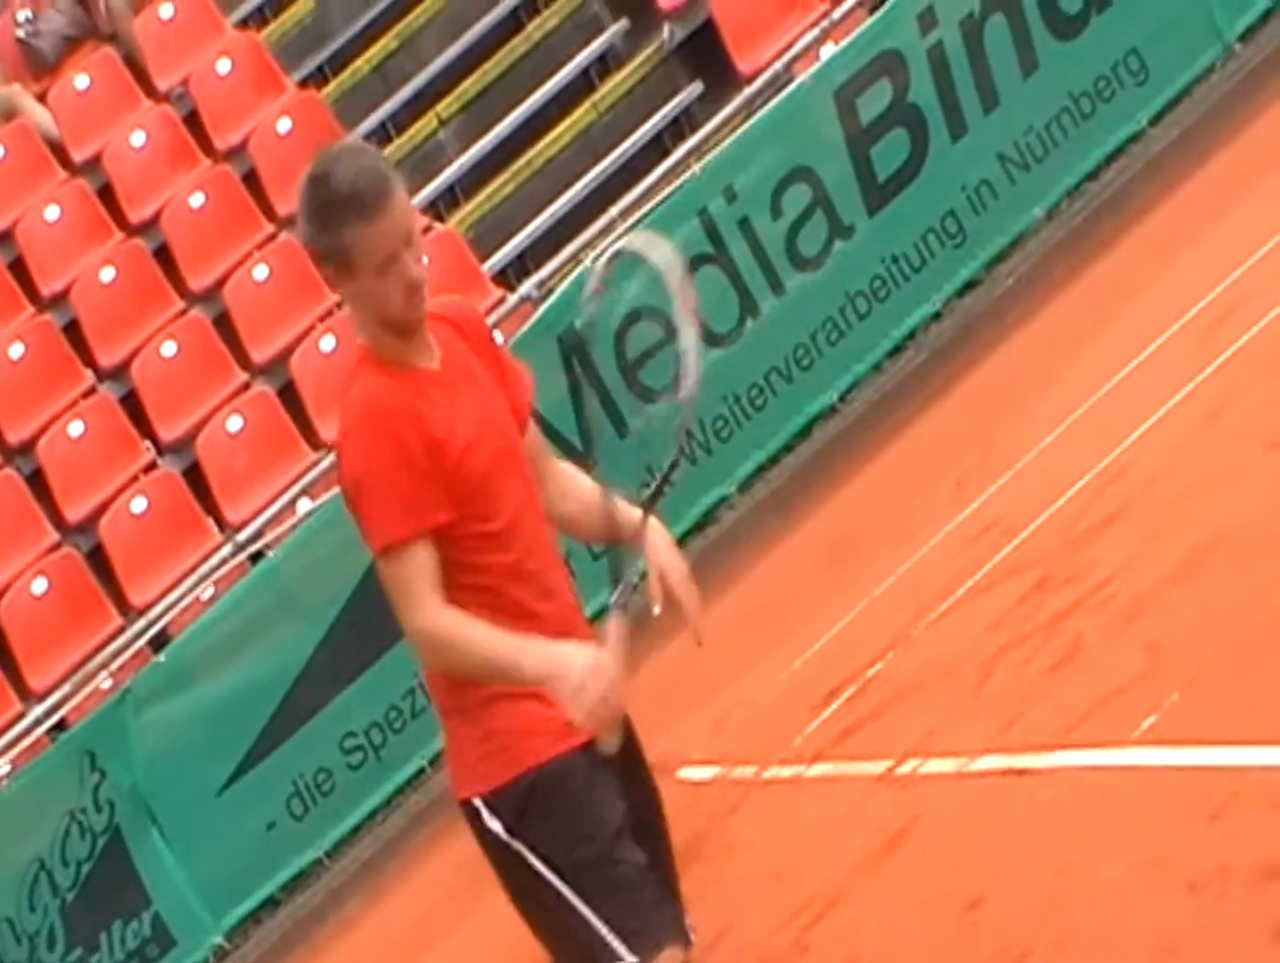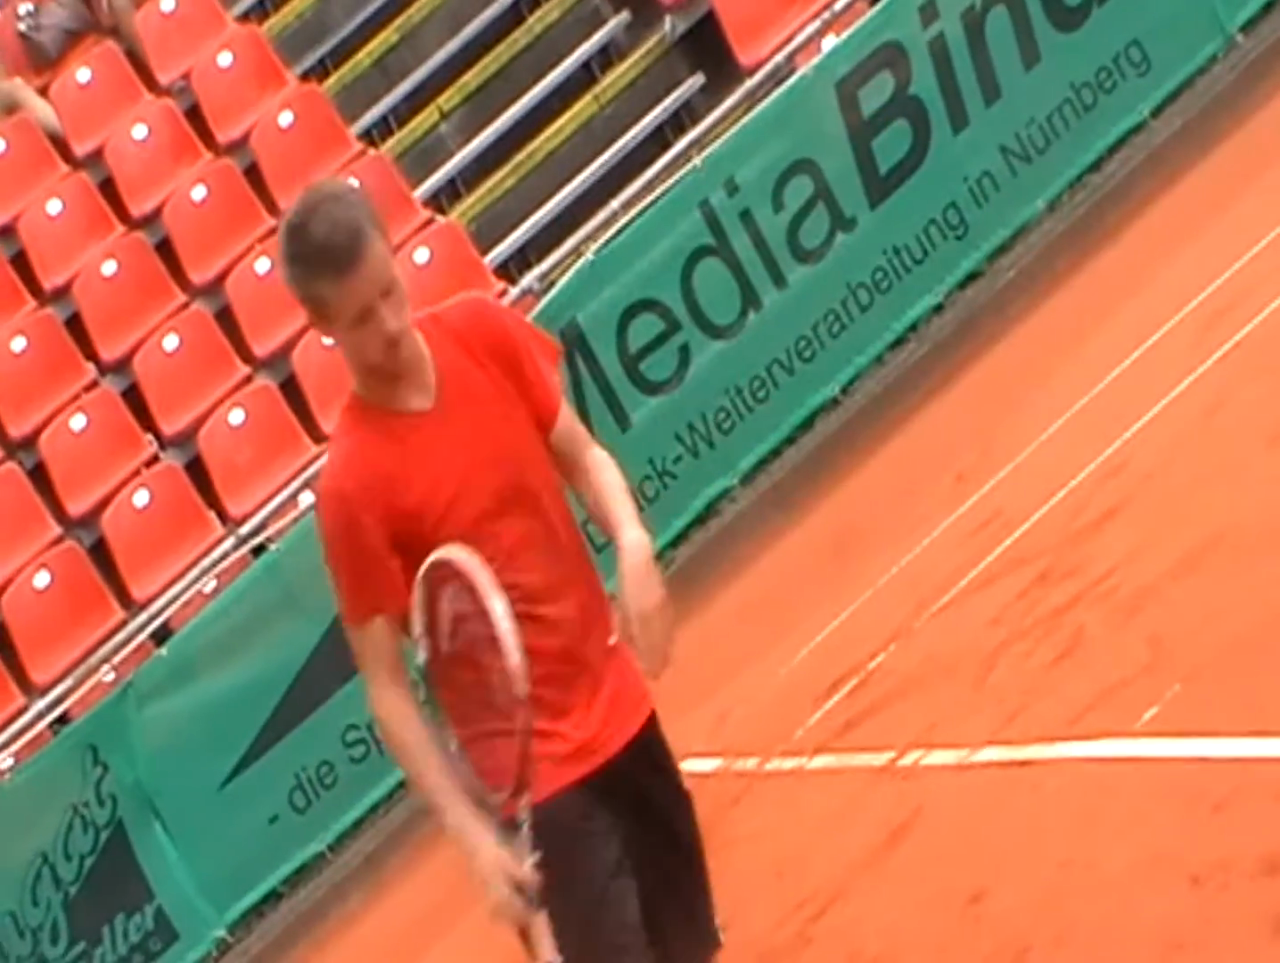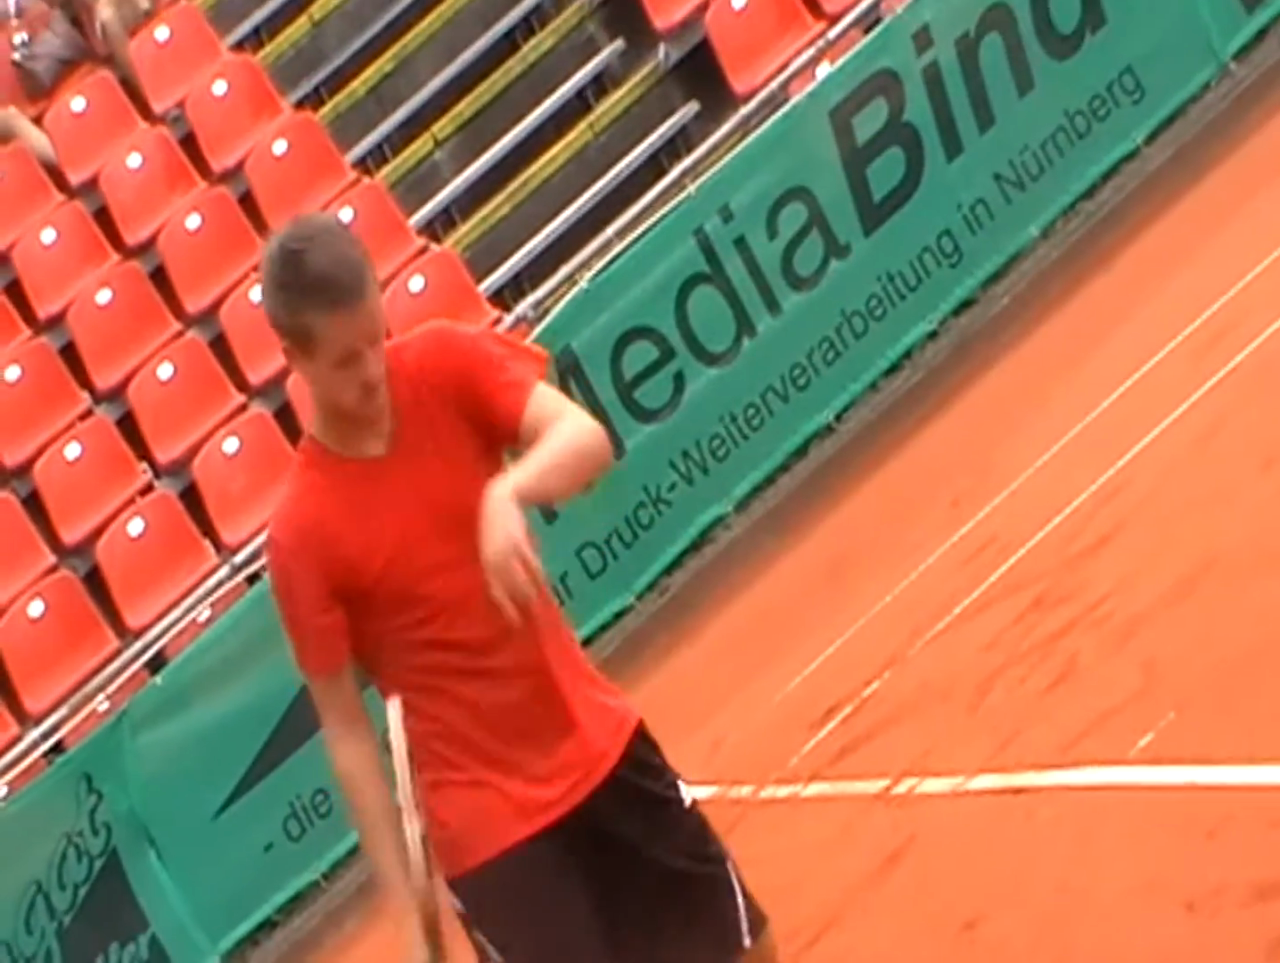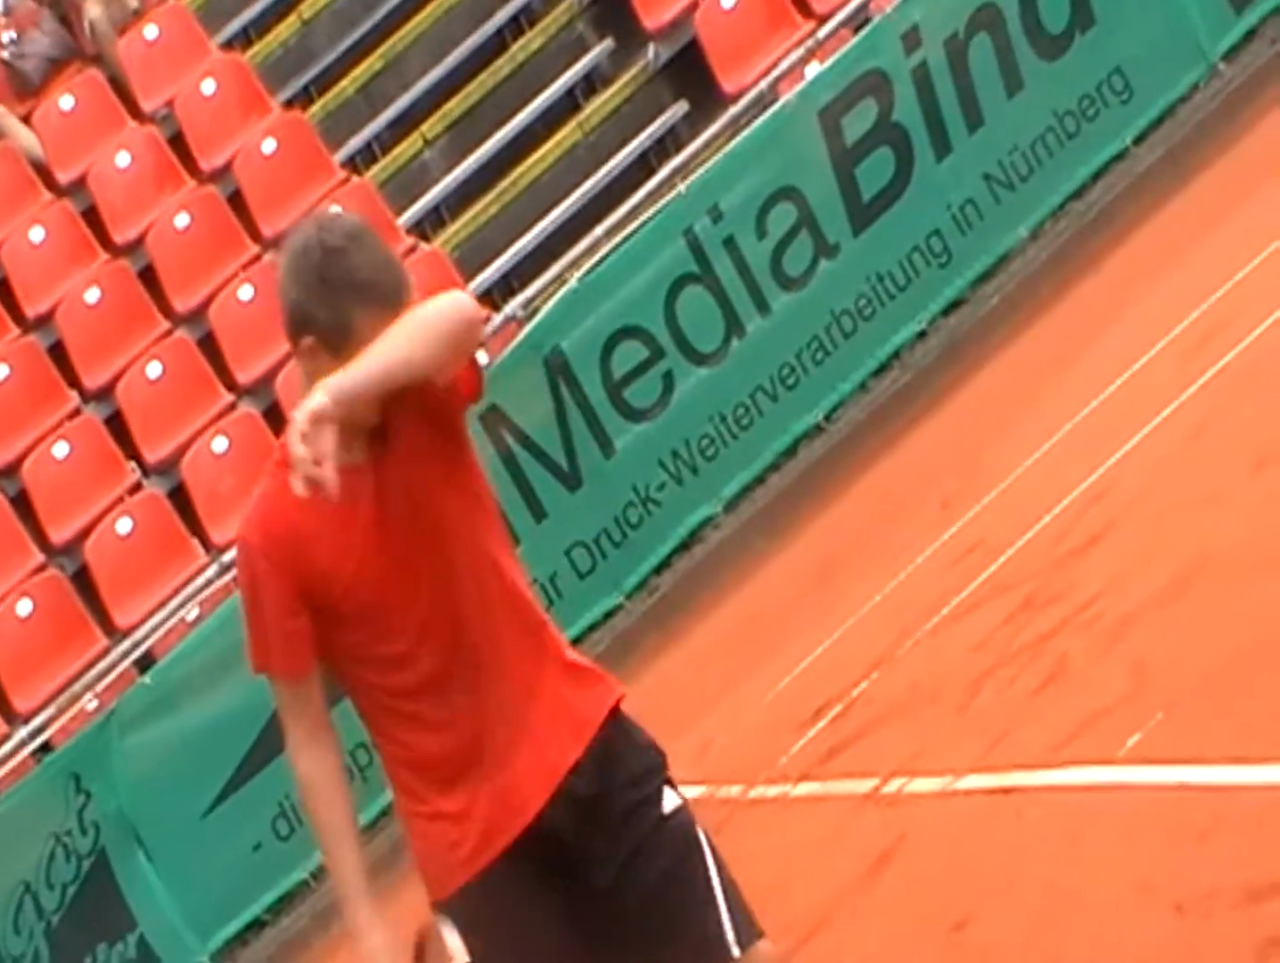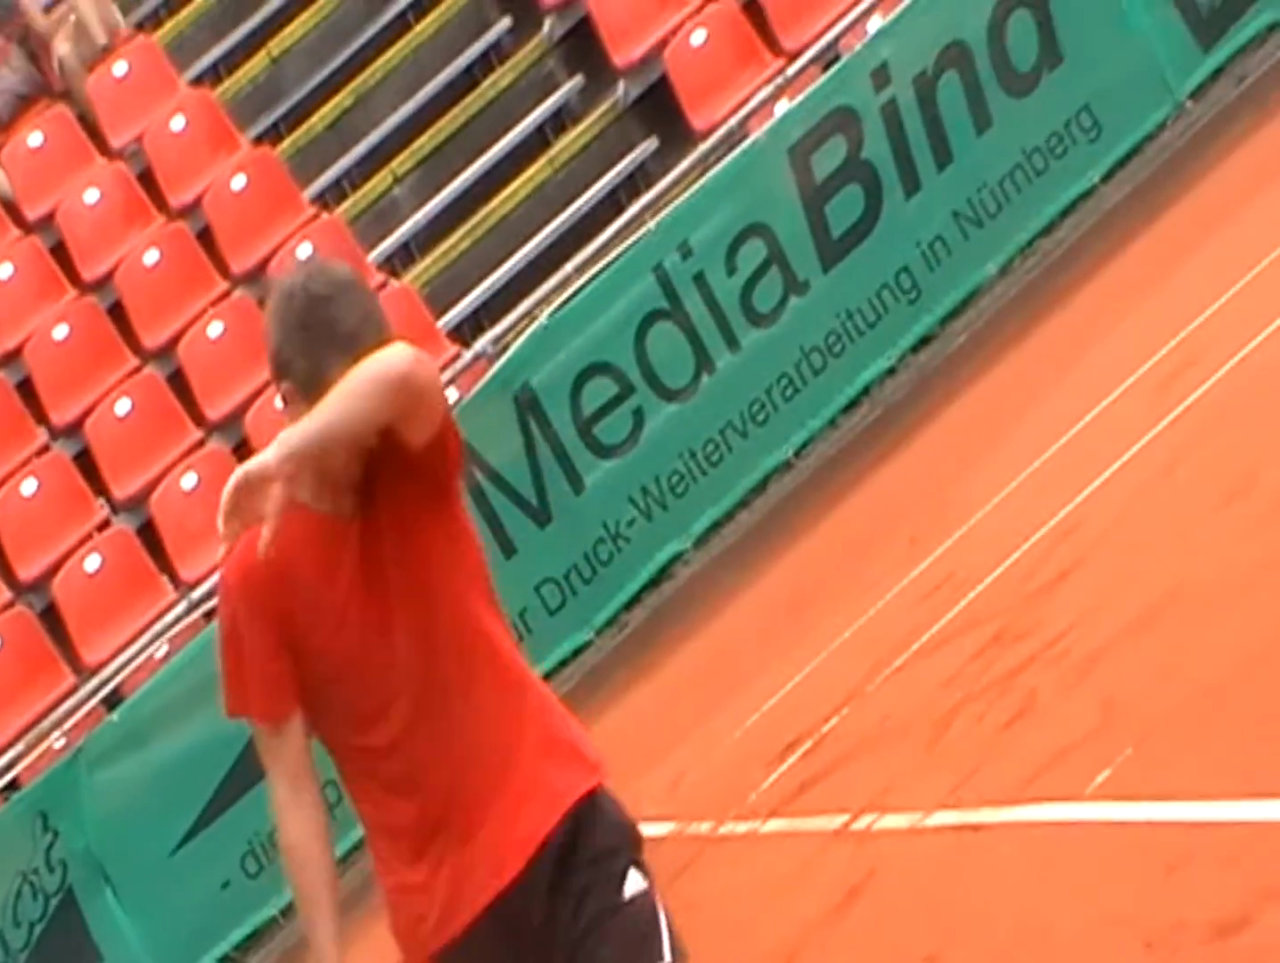
dt=0.2s
person 1, frame 1
left shoulder: (463, 331)
right shoulder: (375, 423)
right elbow: (427, 625)
left wrist: (641, 527)
right wrist: (555, 664)
left hip: (581, 713)
right hip: (517, 750)
person 1, frame 2
left shoulder: (482, 332)
right shoulder: (353, 484)
left elbow: (582, 454)
right elbow: (386, 690)
left wrist: (633, 542)
right wrist: (469, 831)
left hip: (617, 713)
right hip: (526, 773)
person 1, frame 3
left shoulder: (443, 362)
right shoulder: (301, 533)
left elbow: (587, 439)
right elbow: (345, 731)
left wrist: (509, 491)
right wrist: (407, 903)
left hip: (599, 741)
right hip: (488, 819)
person 1, frame 4
left shoulder: (421, 384)
right shoulder: (273, 534)
left elbow: (459, 317)
right elbow: (308, 737)
left wrist: (333, 399)
left hip: (577, 732)
person 1, frame 5
left shoulder: (412, 457)
right shoulder: (255, 576)
left elbow: (404, 371)
right elbow: (292, 786)
left wrist: (280, 458)
left hip: (556, 801)
